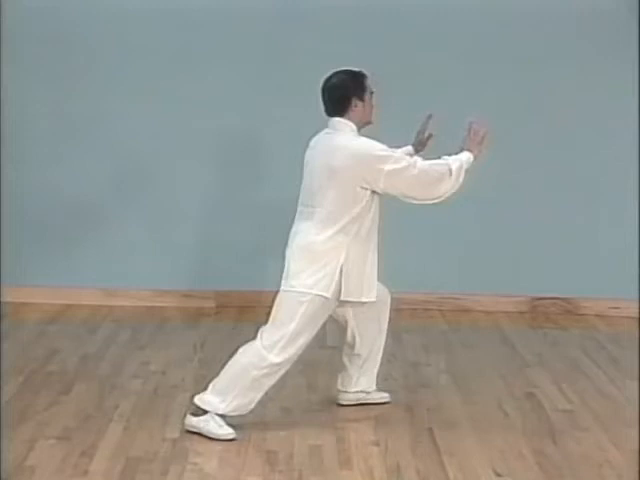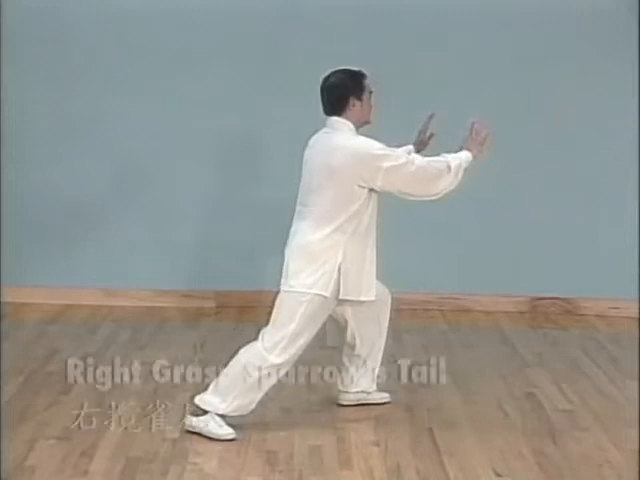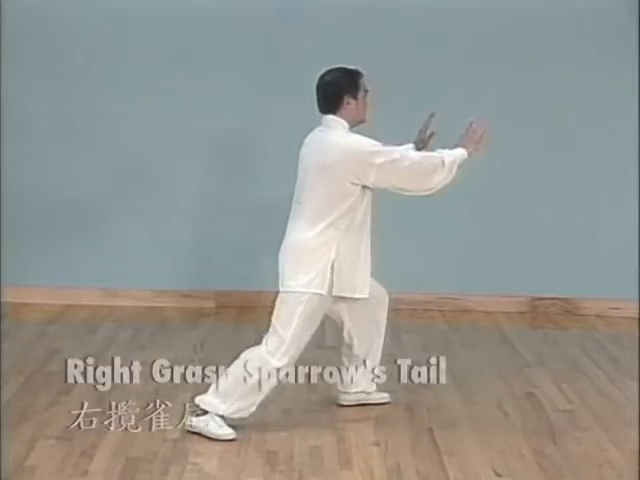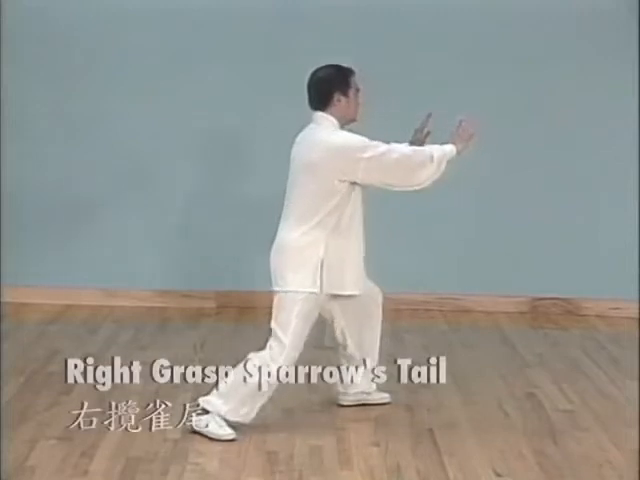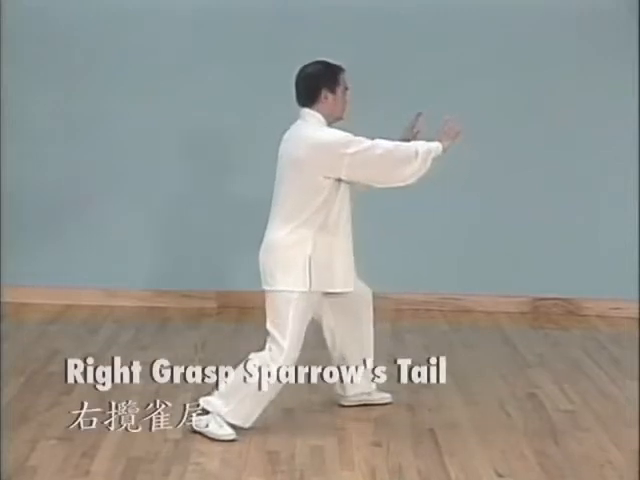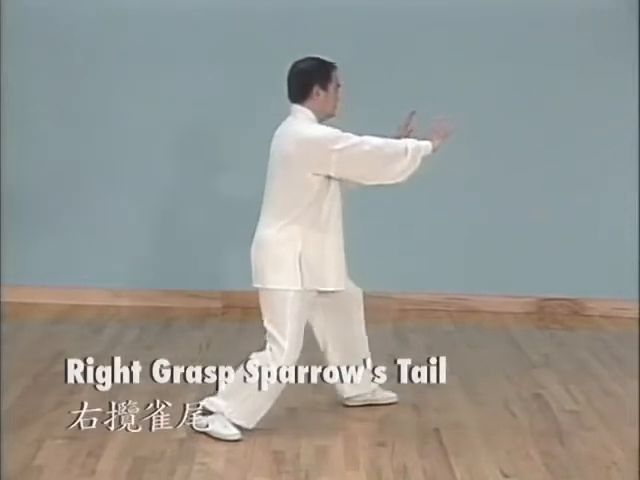
dt=0.2s
person 1, frame 1
left shoulder: (324, 143)
right shoulder: (359, 151)
right elbow: (428, 180)
left wrist: (411, 149)
right wrist: (468, 154)
left hip: (328, 260)
right hip: (318, 266)
left knee: (375, 302)
right knee: (277, 344)
left ankle: (356, 386)
right ankle: (210, 409)
person 1, frame 2
left shoulder: (323, 142)
right shoulder: (357, 151)
right elbow: (426, 178)
left wrist: (413, 148)
right wrist: (467, 154)
left hip: (327, 259)
right hip: (317, 266)
left knee: (375, 303)
right knee: (278, 345)
left ankle: (356, 386)
right ankle: (210, 410)
person 1, frame 3
left shoulder: (321, 140)
right shoulder: (349, 149)
right elbow: (419, 173)
left wrist: (414, 147)
right wrist: (463, 151)
left hip: (329, 259)
right hip: (313, 264)
left knee: (372, 303)
right knee: (280, 348)
left ankle: (356, 387)
right ankle: (212, 410)
person 1, frame 4
left shoulder: (315, 138)
right shoulder: (338, 146)
left elbow: (379, 160)
right elbow: (407, 168)
left wrist: (411, 145)
right wrist: (452, 148)
left hip: (324, 258)
right hip: (306, 263)
left knee: (366, 302)
right knee: (282, 351)
left ankle: (356, 386)
right ankle: (215, 410)
person 1, frame 5
left shoulder: (304, 135)
right shoulder: (323, 142)
left elbow: (370, 157)
right elbow: (387, 164)
left wrist: (401, 144)
right wrist: (438, 146)
left hip: (313, 256)
right hip: (295, 261)
left knee: (355, 303)
right knee: (282, 351)
left ankle: (355, 387)
right ankle: (217, 412)
person 1, frame 6
left shoulder: (298, 132)
right shoulder: (312, 139)
left elbow: (360, 156)
right elbow: (374, 160)
left wrist: (396, 142)
right wrist: (427, 145)
left hip: (304, 254)
right hip: (287, 258)
left knee: (345, 304)
right knee: (283, 350)
left ankle: (356, 387)
right ankle: (221, 413)
